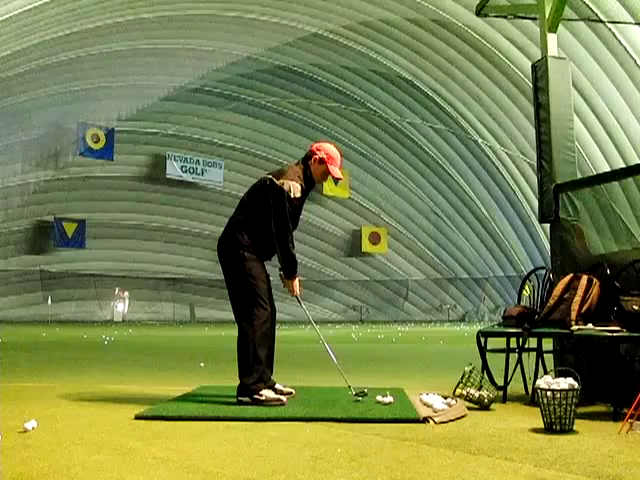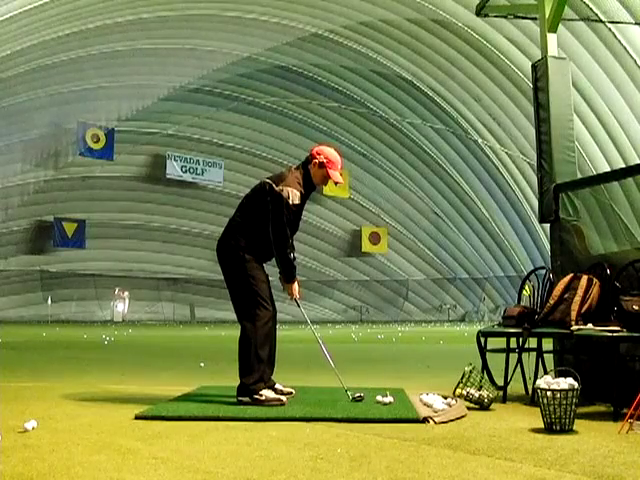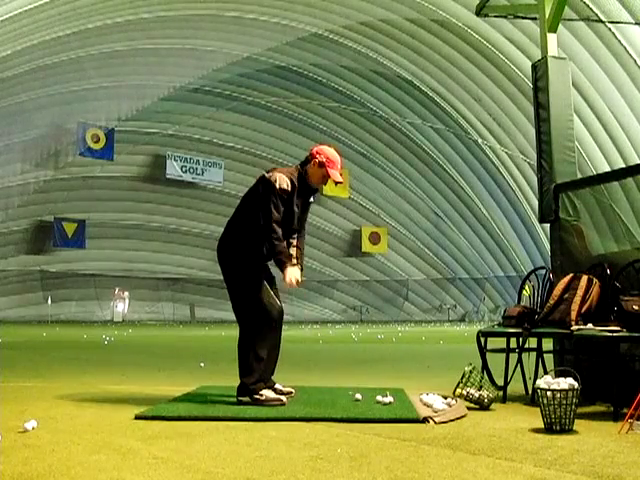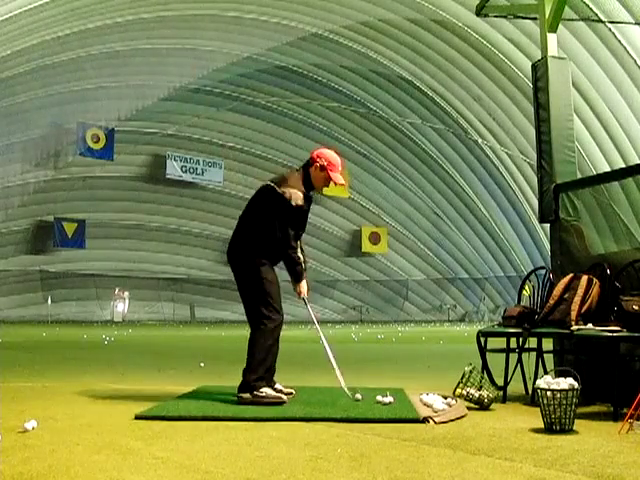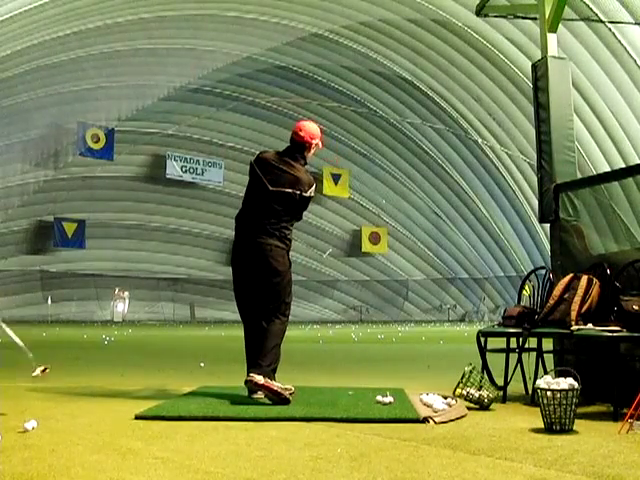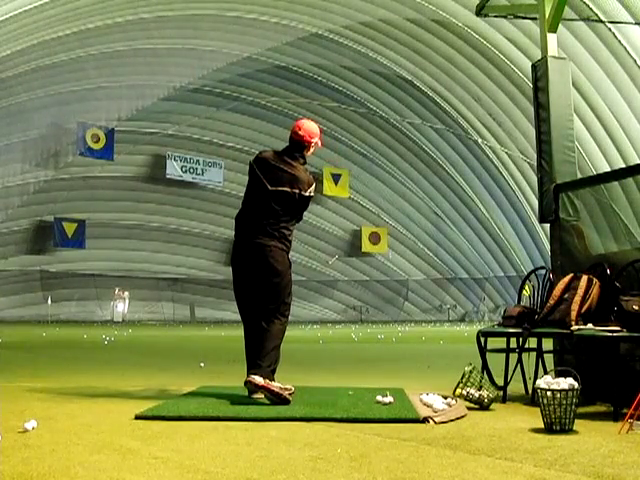
dt=0.7s
person 1, frame 1
left shoulder: (295, 181)
right shoulder: (290, 183)
left elbow: (283, 232)
right elbow: (282, 233)
left wrist: (288, 269)
right wrist: (291, 273)
left hip: (249, 251)
right hip: (240, 249)
left knee: (266, 314)
right knee: (256, 315)
left ankle: (262, 380)
right ankle: (251, 387)
person 1, frame 2
left shoulder: (296, 184)
right shoulder: (289, 188)
left elbow: (284, 236)
right elbow: (279, 238)
left wrist: (288, 273)
right wrist: (290, 277)
left hip: (247, 252)
right hip: (239, 251)
left knee: (267, 314)
right knee: (258, 315)
left ankle: (262, 380)
right ankle: (250, 387)
person 1, frame 3
left shoulder: (306, 195)
right shoulder: (281, 179)
left elbow: (297, 232)
right elbow: (270, 224)
left wrist: (296, 265)
right wrist: (285, 265)
left hip: (257, 255)
right hip: (238, 251)
left knee: (273, 313)
right knee: (256, 315)
left ankle: (263, 379)
right ankle: (250, 387)
person 1, frame 4
left shoulder: (303, 193)
right shoulder: (292, 190)
left elbow: (294, 236)
right elbow: (285, 238)
left wrist: (300, 272)
right wrist: (298, 278)
left hip: (258, 255)
right hip: (251, 254)
left knee: (270, 317)
right knee: (270, 317)
left ankle: (264, 380)
right ankle: (251, 385)
person 1, frame 5
left shoulder: (262, 159)
right shoulder: (306, 182)
left hip: (243, 244)
right hip: (272, 249)
left knee: (252, 315)
right knee: (277, 313)
left ankle: (257, 376)
right ankle: (262, 373)
person 1, frame 6
left shoulder: (262, 160)
right shoulder: (306, 181)
left hip: (243, 245)
right hip: (273, 250)
left knee: (253, 315)
right knee: (276, 314)
left ankle: (257, 377)
right ankle: (261, 374)
